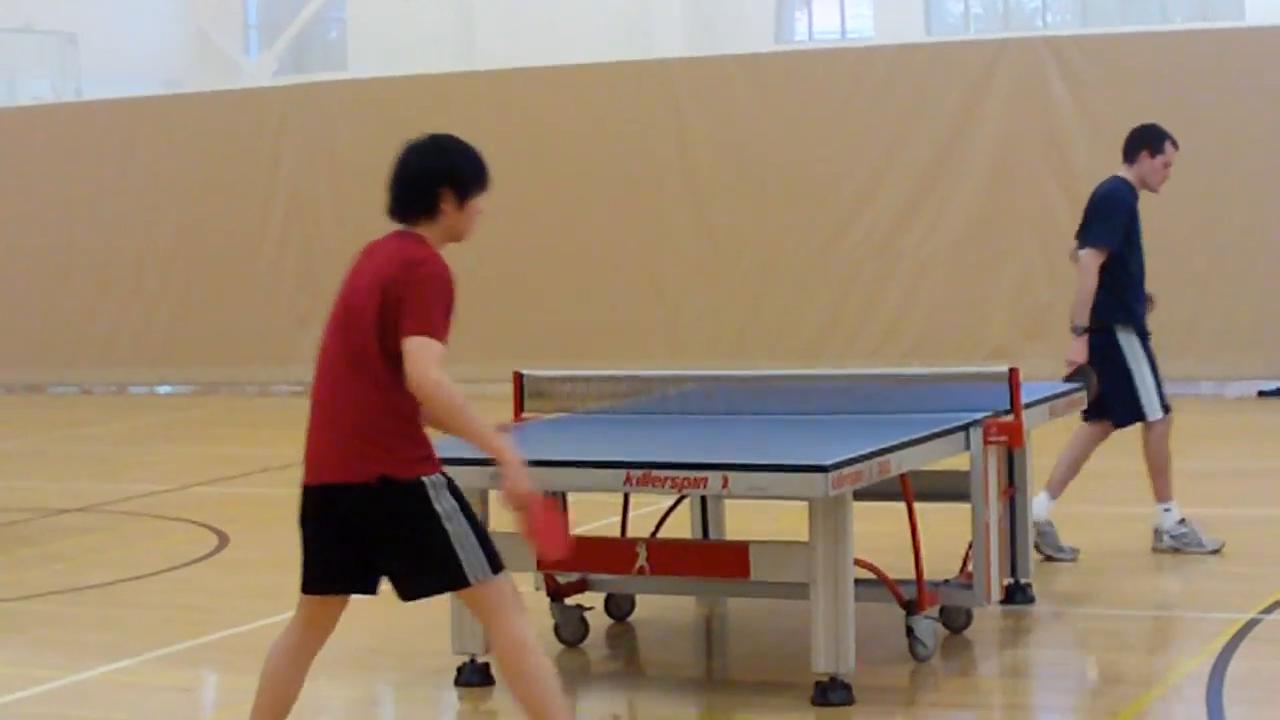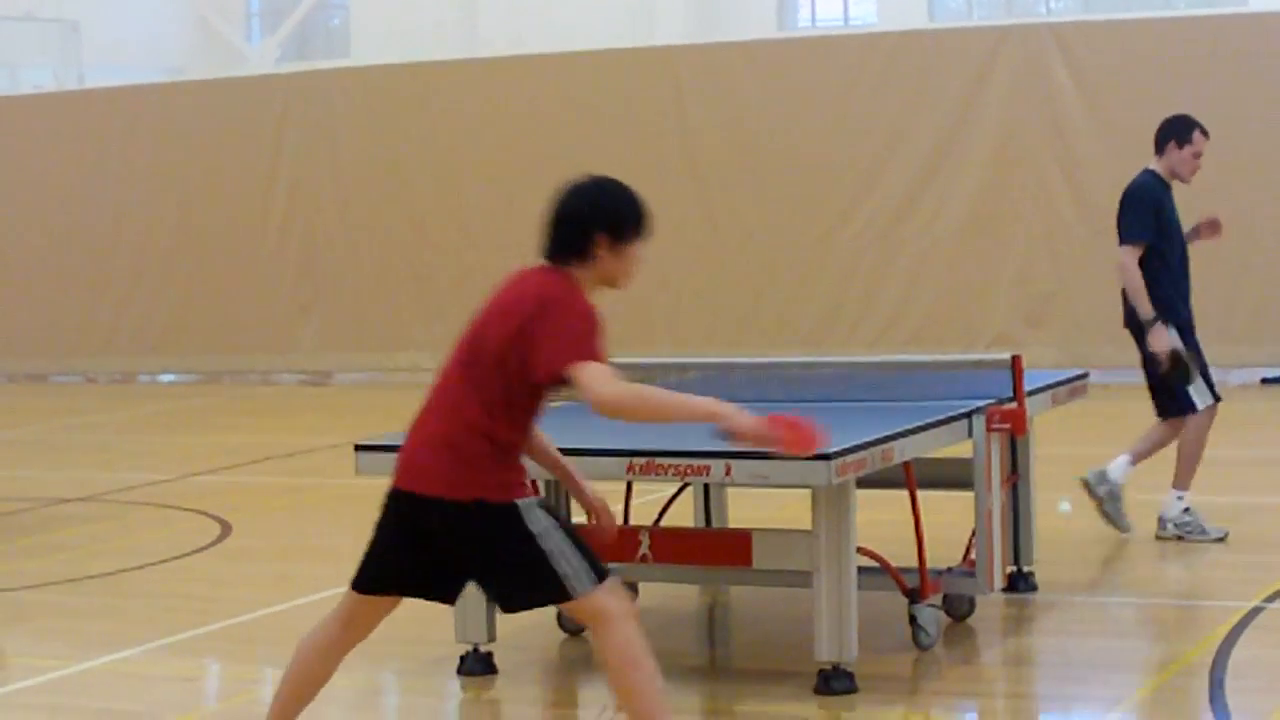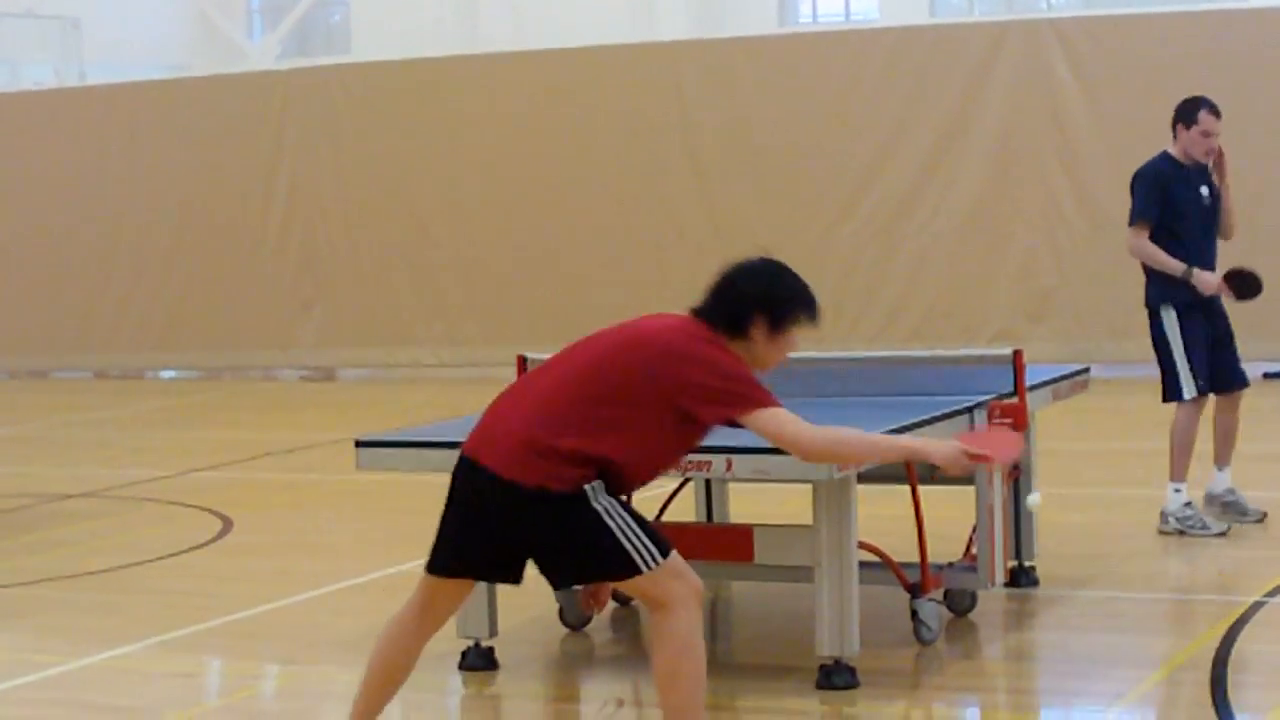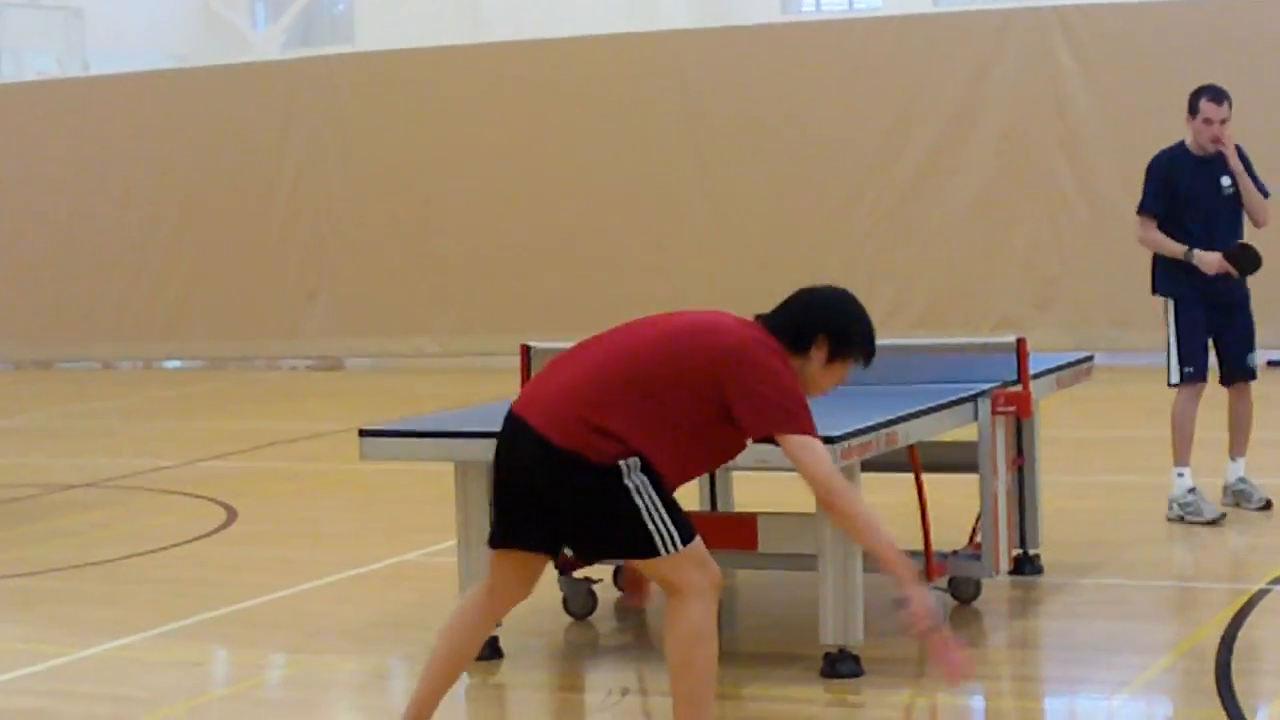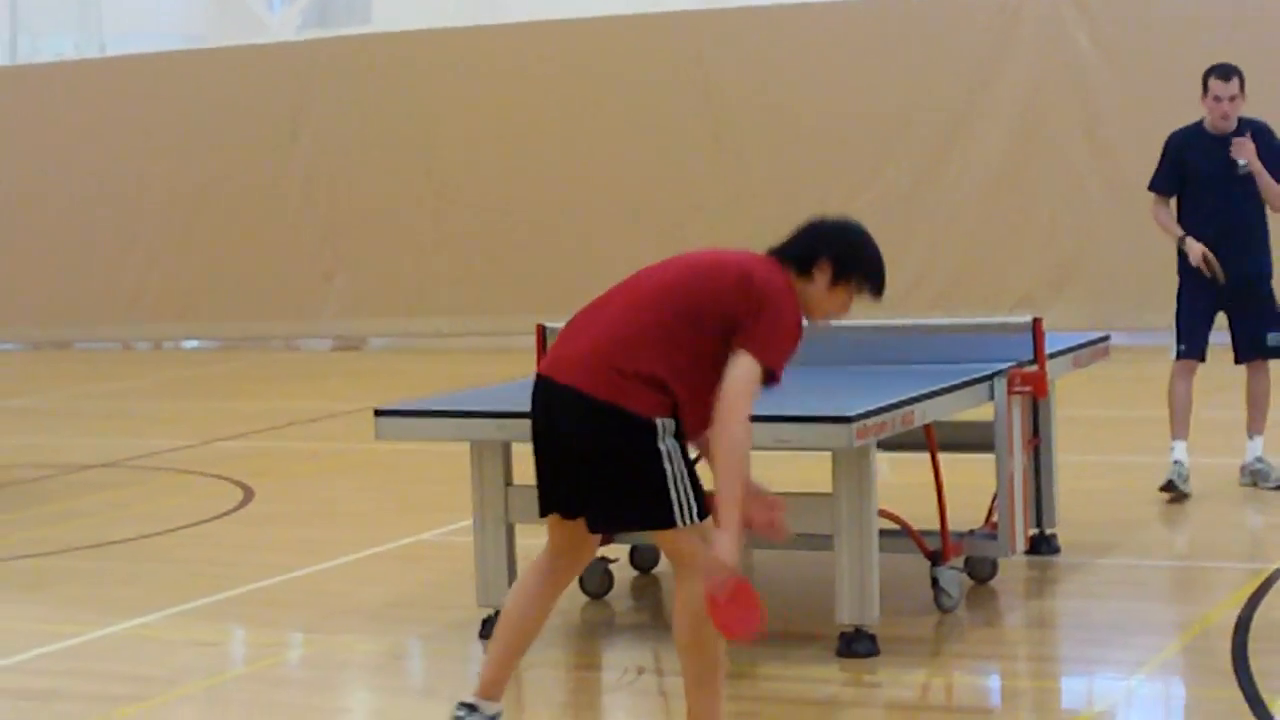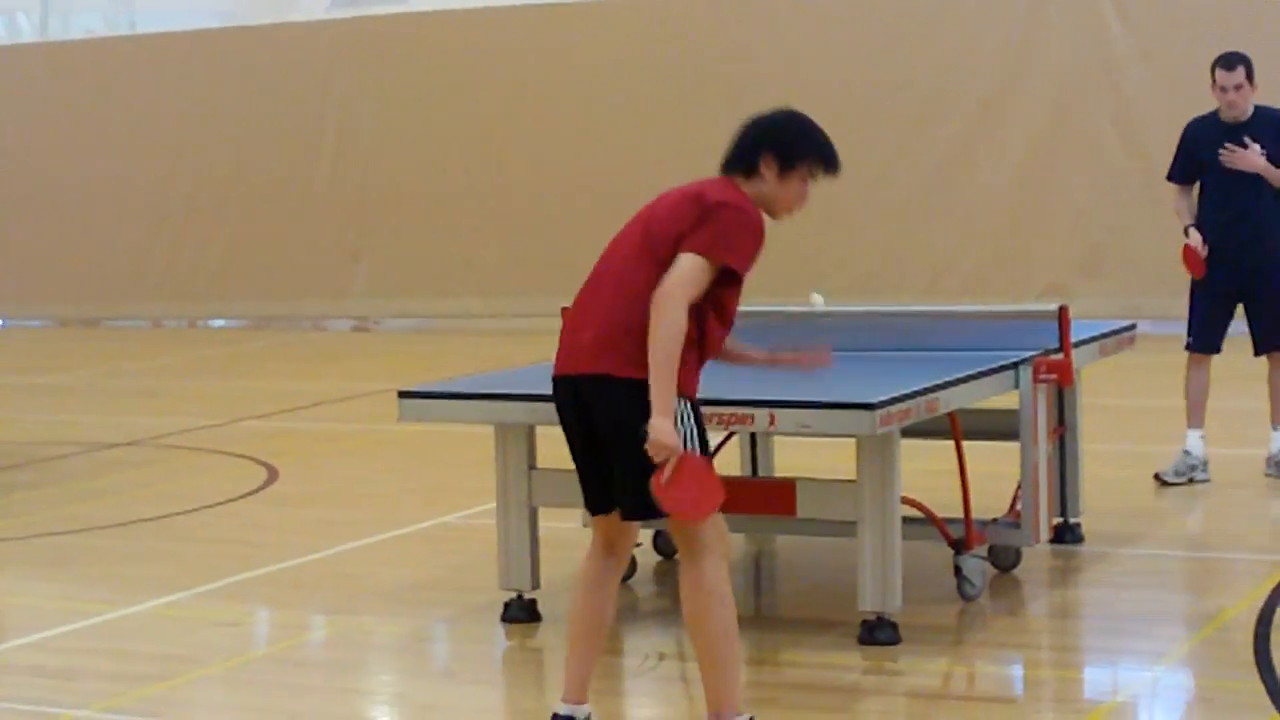
dt=0.2s
person 1, frame 1
left shoulder: (374, 257)
right shoulder: (424, 268)
right elbow: (425, 379)
left wrist: (470, 430)
right wrist: (503, 452)
left hip: (327, 469)
right hip: (393, 471)
left knee: (312, 619)
right knee: (501, 603)
person 1, frame 2
left shoulder: (529, 288)
right shoulder: (564, 305)
right elbow: (609, 395)
left wrist: (575, 481)
right wrist: (719, 411)
left hip: (419, 478)
right hip: (480, 490)
left knee: (356, 614)
right knee: (612, 612)
person 1, frame 3
left shoulder: (667, 338)
right shoulder: (708, 360)
right elbow: (804, 441)
left wrist: (596, 560)
right wrist: (921, 448)
left hip: (489, 453)
right hip: (541, 474)
left knee: (431, 601)
right knee: (678, 596)
person 1, frame 4
left shoulder: (726, 339)
right shoulder: (767, 371)
right elbow: (830, 489)
right wrist: (910, 588)
left hip: (533, 424)
right hip: (581, 450)
left knee: (503, 583)
right knee: (696, 585)
person 1, frame 5
left shoulder: (737, 276)
right shoulder: (778, 300)
right elbow: (730, 410)
left wrist: (735, 486)
right wrist: (727, 527)
left hip: (559, 385)
right hip: (616, 400)
left knee: (566, 549)
right knee: (696, 558)
person 1, frame 6
left shoulder: (697, 201)
right shoulder: (736, 215)
right elbow: (669, 302)
left wrist: (772, 357)
right wrist: (663, 413)
left hip: (577, 370)
right hip: (632, 379)
left knee: (612, 540)
right knee: (703, 544)
person 2, frame 1
left shoulder: (1114, 195)
right shoulder: (1116, 198)
left elbow: (1089, 261)
right elbow: (1087, 265)
left wrist: (1137, 294)
right wrist: (1079, 333)
left hip: (1109, 325)
right hip: (1116, 327)
left knee: (1099, 424)
right knee: (1157, 418)
left ankle: (1040, 513)
right ankle: (1168, 523)
person 2, frame 2
left shoulder: (1157, 190)
right shoulder: (1144, 192)
right elbow: (1127, 262)
left wrist: (1193, 235)
right wrist: (1152, 325)
left hip: (1170, 318)
right hip: (1159, 322)
left knee: (1181, 415)
right knee: (1201, 408)
left ankle: (1111, 475)
right ankle: (1176, 512)
person 2, frame 3
left shoulder: (1202, 171)
right shoulder: (1153, 175)
left elbow: (1224, 232)
right elbow: (1138, 243)
left wrist: (1223, 184)
right wrist: (1192, 274)
left hip: (1205, 302)
right hip: (1174, 303)
left knee: (1232, 390)
right knee: (1192, 397)
left ankle: (1220, 487)
right ankle: (1176, 506)
person 2, frame 4
left shoulder: (1234, 157)
right shoulder: (1165, 164)
left elbow: (1261, 219)
right elbow: (1145, 232)
left wrist: (1236, 166)
right wrist: (1194, 255)
left hip: (1232, 290)
right hip: (1185, 293)
left knee: (1241, 383)
right knee: (1190, 384)
left ankle: (1236, 478)
right ankle: (1181, 490)
person 2, frame 5
right shoulder: (1181, 143)
right elbow: (1160, 208)
right wrist: (1186, 241)
right hip: (1200, 272)
right knee: (1185, 362)
right ankle: (1179, 460)
person 2, frame 6
right shoulder: (1198, 132)
right elbow: (1182, 192)
right wrist: (1190, 229)
right hip: (1214, 262)
right knee: (1199, 353)
right ankle: (1193, 452)
